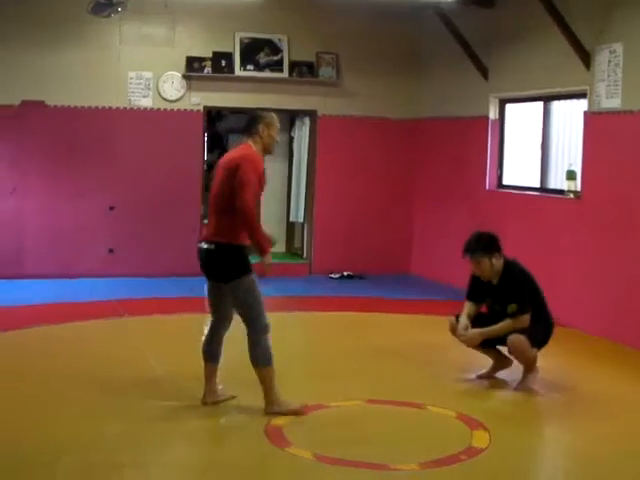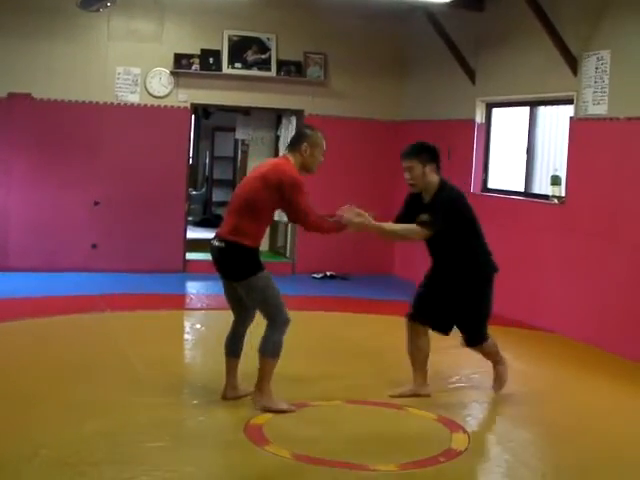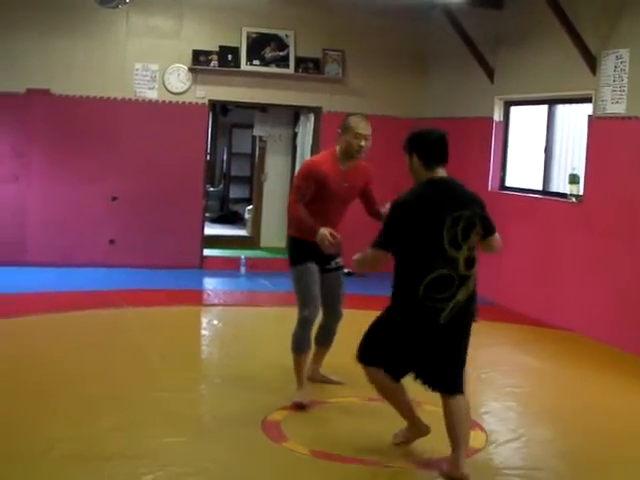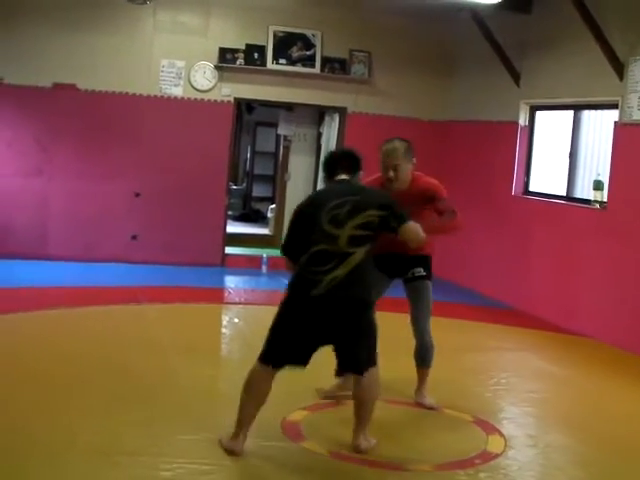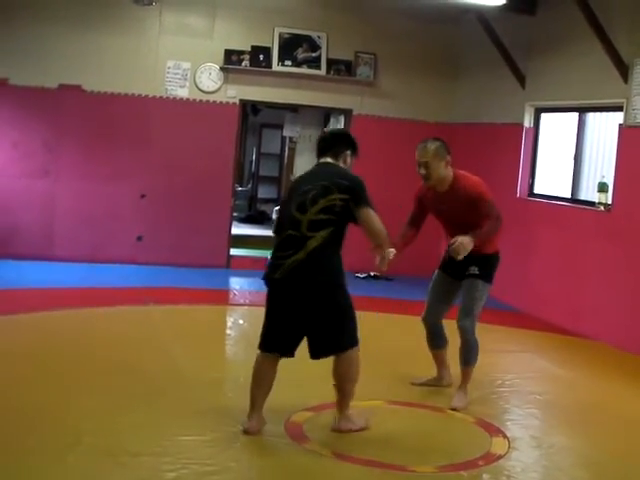
dt=1s
person 1, frame 1
left shoulder: (231, 157)
right shoulder: (250, 160)
right elbow: (245, 207)
left wrist: (258, 236)
right wrist: (263, 248)
left hip: (211, 248)
right hip: (228, 252)
left knee: (220, 322)
right knee: (258, 327)
left ankle: (211, 390)
right ankle: (272, 401)
person 1, frame 2
left shoulder: (273, 168)
right shoulder: (288, 175)
left elbow: (298, 216)
right elbow: (309, 221)
left wrist: (335, 218)
right wrist: (345, 224)
left hip: (225, 247)
right hip: (239, 252)
left knee: (243, 318)
right knee: (279, 319)
left ankle: (231, 386)
right ankle: (262, 393)
person 1, frame 3
left shoulder: (363, 172)
right shoulder: (315, 166)
left elbow: (372, 209)
right elbow: (294, 206)
left wrist: (388, 214)
right wrist: (315, 230)
left hip: (331, 247)
right hip: (304, 245)
left knee: (334, 314)
right knee: (309, 314)
left ankle: (314, 369)
right ankle: (301, 387)
person 1, frame 4
left shoulder: (429, 188)
right shoulder: (372, 187)
left elbow: (453, 221)
left wrist: (419, 228)
left hip: (417, 259)
right hip: (383, 255)
left knee: (422, 329)
left ankle: (421, 390)
right ankle: (345, 380)
person 1, frame 5
left shoulder: (472, 186)
right shoulder: (425, 193)
left elbow: (496, 222)
right elbow: (413, 226)
left wrist: (472, 240)
right wrist: (395, 249)
left hip: (483, 257)
right hip: (454, 255)
left knee: (465, 323)
right knee: (430, 318)
left ankle: (463, 388)
right ankle: (443, 374)
person 2, frame 1
left shoulder: (517, 277)
right shoulder: (479, 275)
left elbow: (521, 321)
right elbow: (473, 302)
left wrist: (482, 333)
right wrist: (464, 319)
left hip: (534, 325)
left knee: (516, 341)
right knee: (455, 325)
left ankle: (530, 369)
right ankle: (500, 360)
person 2, frame 2
left shoulder: (450, 199)
right shoulder: (416, 199)
left elbow: (418, 232)
right elbow: (398, 229)
left wrist: (373, 225)
right wrist: (364, 223)
left hip: (474, 273)
right hip: (444, 271)
left knee: (475, 338)
right knee: (416, 322)
left ankle: (498, 364)
right ankle: (419, 384)
person 2, frame 3
left shoulder: (408, 204)
right shoulder: (472, 200)
left elbow: (377, 258)
right elbow: (493, 245)
left wrist: (359, 262)
left hip: (414, 308)
right hip: (458, 310)
left knee: (373, 359)
right knee: (452, 387)
left ankle: (415, 422)
person 2, frame 4
left shoulder: (309, 204)
right shoulder: (376, 199)
left elbow: (290, 258)
right elbow: (417, 238)
right wrist: (409, 225)
left hip: (304, 297)
right hip: (354, 300)
left knee: (267, 364)
right knee: (365, 367)
left ankle: (238, 437)
right ankle: (362, 434)
person 2, frame 5
left shoulder: (298, 183)
right shoulder: (348, 181)
right elbow: (374, 228)
right wrist: (383, 248)
left hip: (281, 275)
right hip: (321, 278)
left knee: (271, 349)
right knee: (346, 345)
left ankle: (254, 417)
right ankle: (343, 414)
